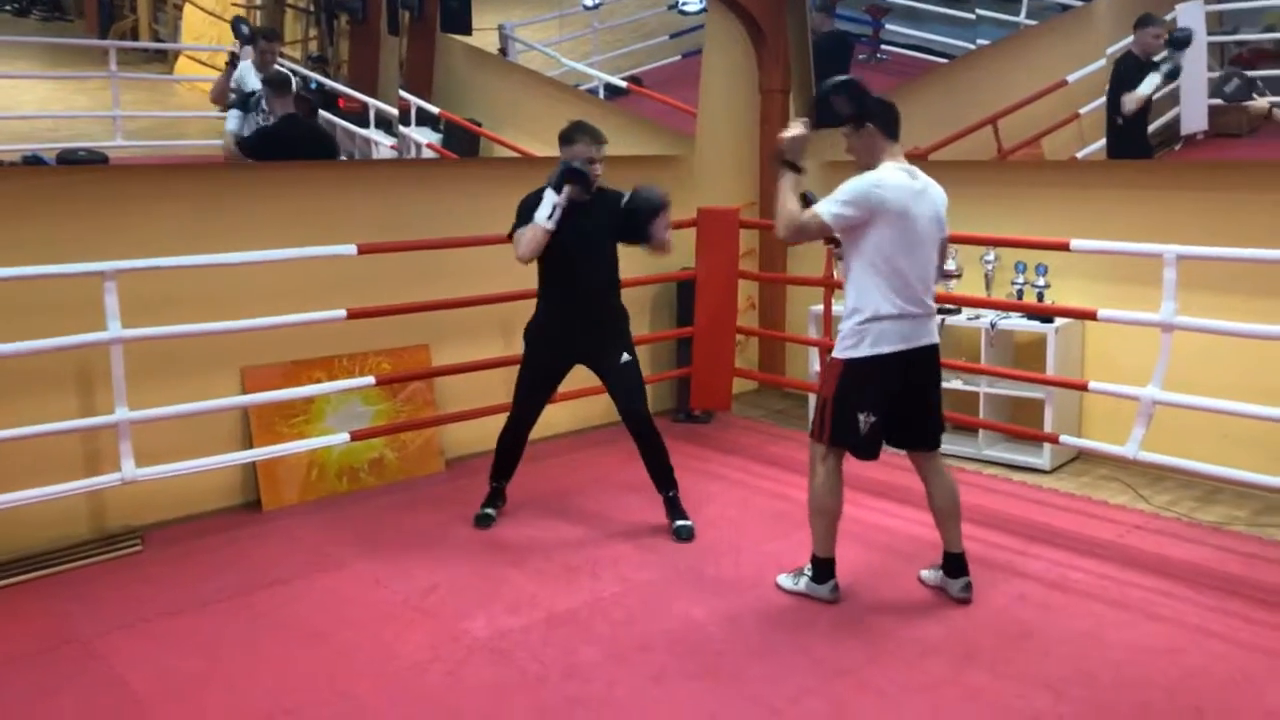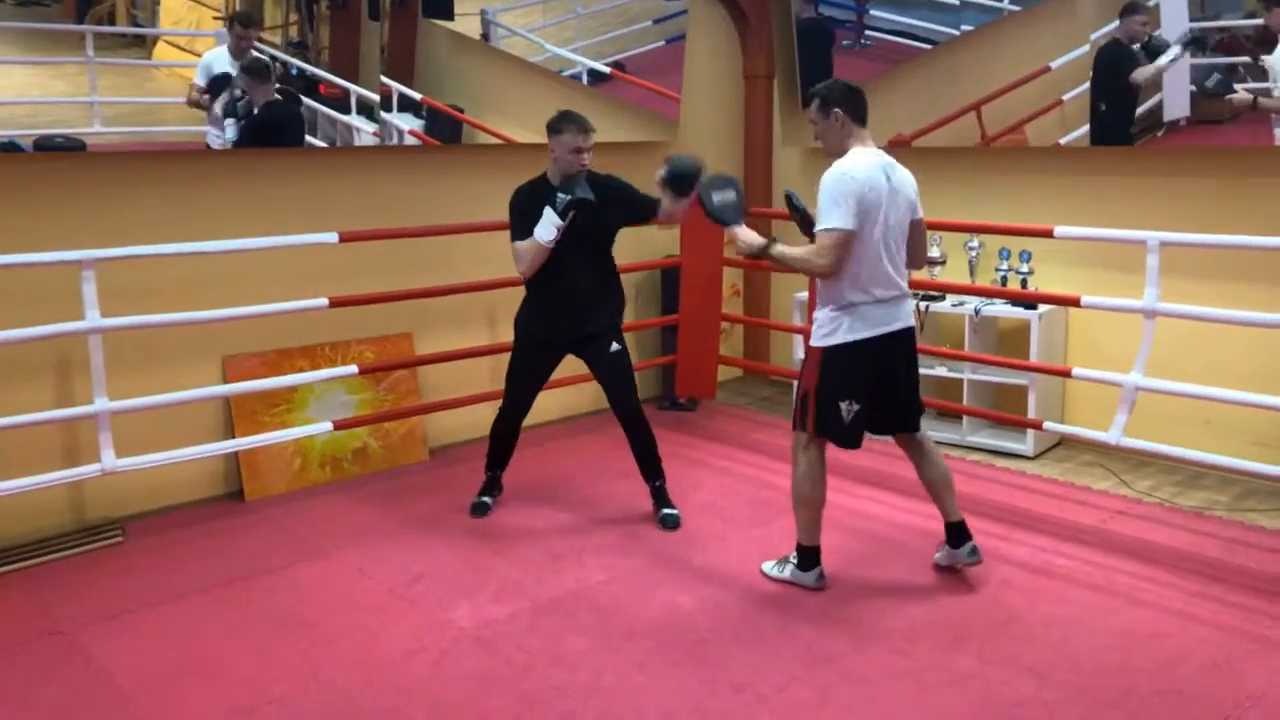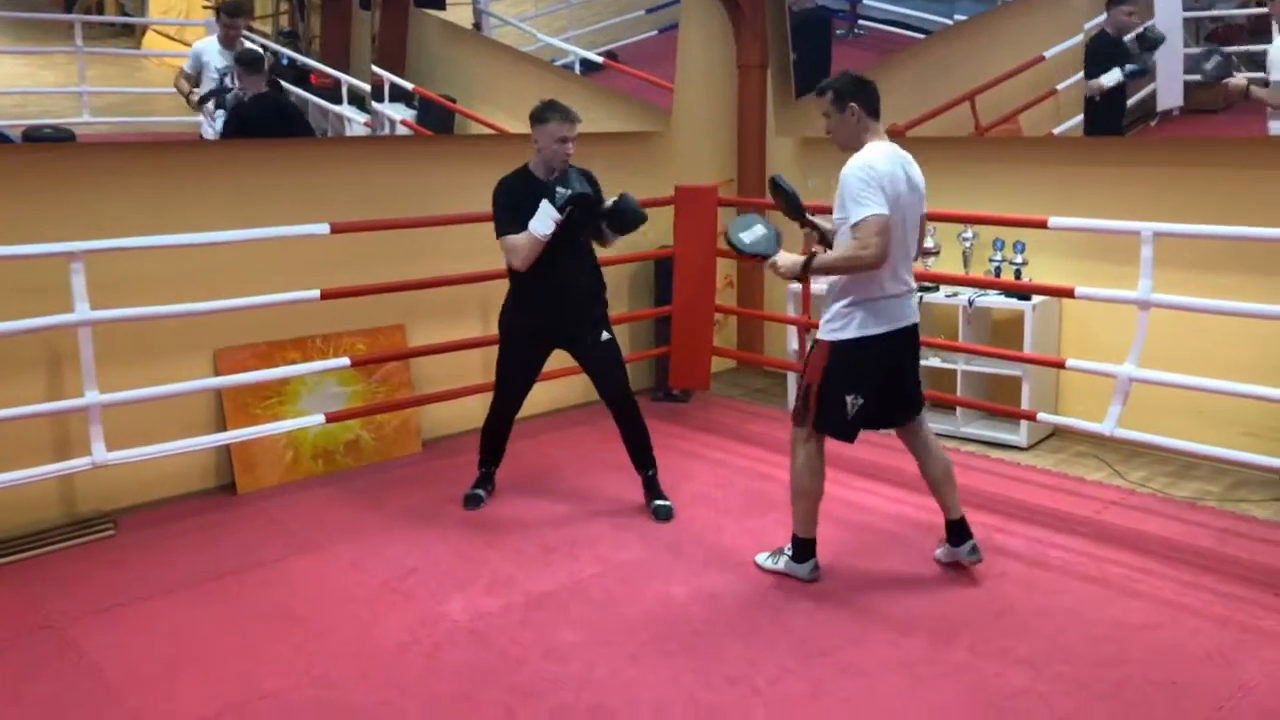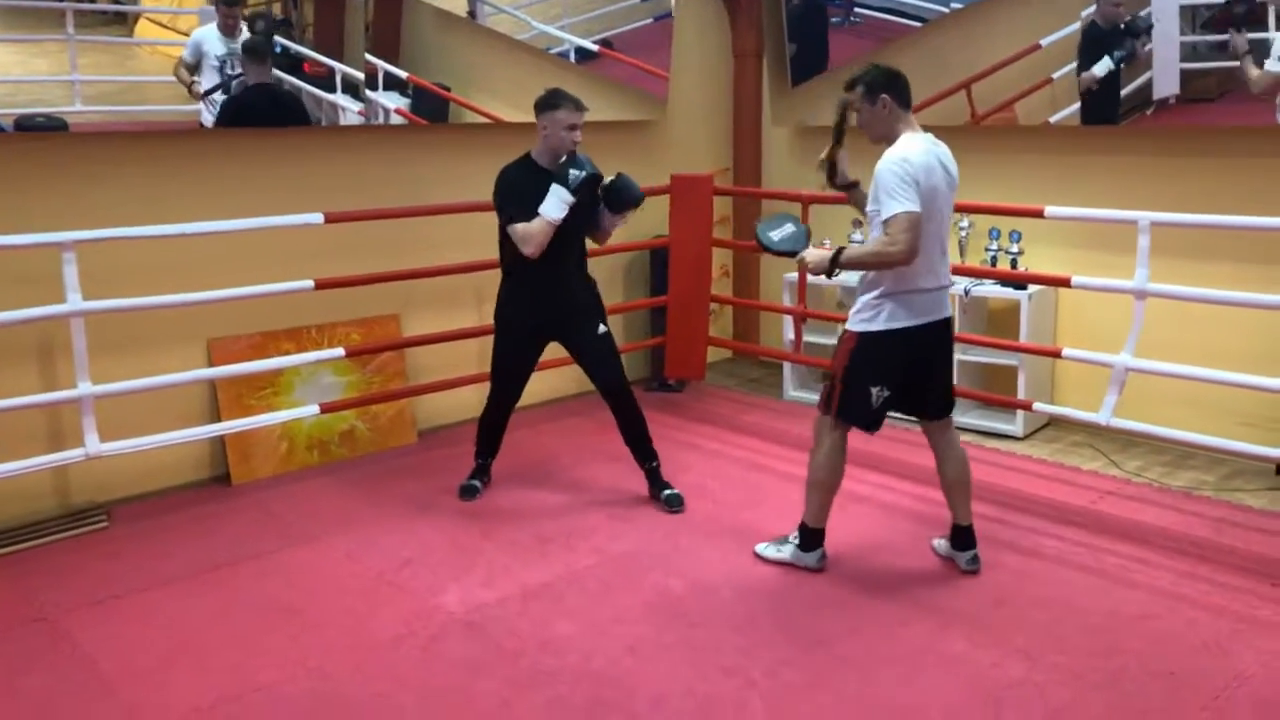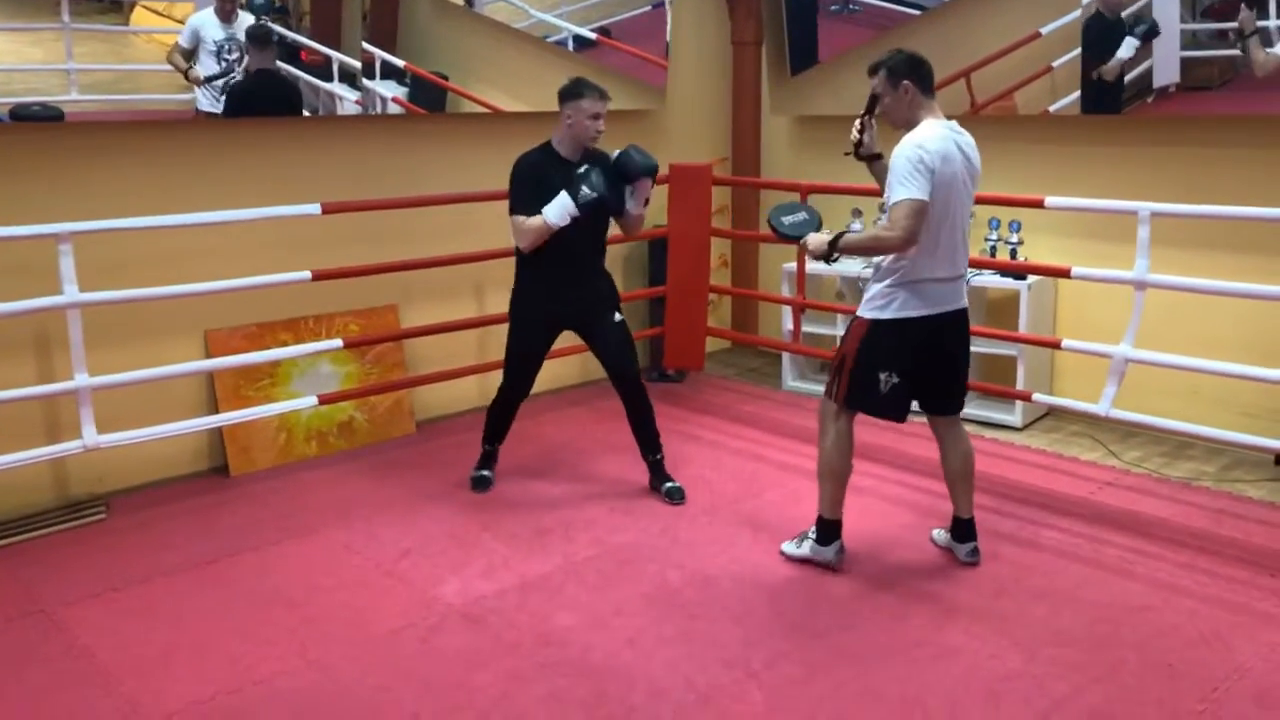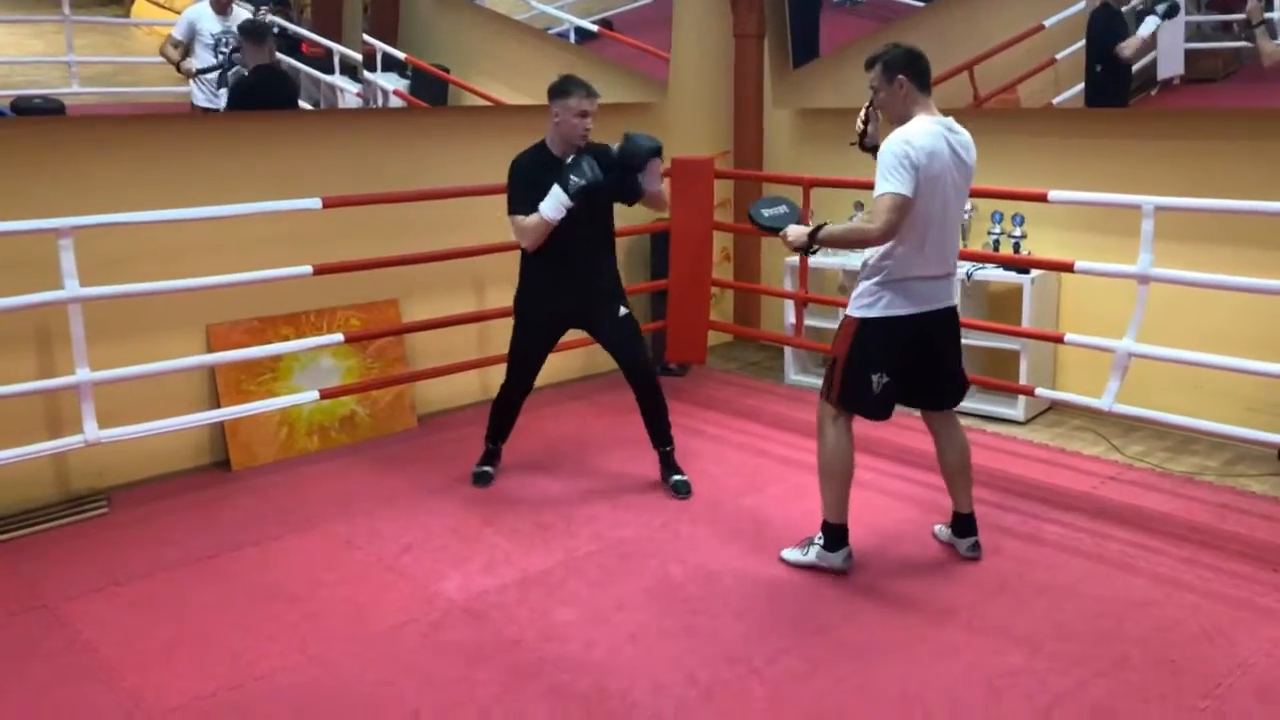
dt=0.2s
person 1, frame 1
left shoulder: (871, 187)
right shoulder: (932, 191)
left elbow: (790, 230)
left wrist: (789, 163)
left hip: (868, 347)
right hip: (920, 344)
left knee: (825, 452)
right knee: (927, 455)
left ankle: (821, 573)
right ankle: (955, 570)
person 1, frame 2
left shoulder: (843, 176)
right shoulder: (900, 175)
left elbow: (824, 264)
right elbow: (916, 255)
left wrist: (761, 245)
left hip: (846, 334)
right hip: (896, 326)
left knee: (809, 441)
right knee: (910, 435)
left ankle: (806, 562)
right ankle: (959, 538)
person 1, frame 3
left shoulder: (862, 168)
right shoulder: (908, 166)
left elbow: (871, 254)
left wrist: (804, 263)
left hip: (853, 329)
right hip: (901, 323)
left knee: (807, 434)
right knee: (914, 427)
left ankle: (801, 553)
right ankle: (960, 537)
person 1, frame 4
left shoulder: (897, 161)
right shoulder: (940, 154)
left elbow: (900, 249)
left wrist: (831, 258)
right wrist: (850, 184)
left hip: (887, 321)
right hip: (934, 317)
left knee: (831, 424)
right knee: (939, 426)
left ankle: (808, 541)
right ankle: (963, 542)
person 1, frame 5
left shoulder: (915, 148)
right shoulder: (964, 143)
left elbow: (900, 235)
left wrist: (831, 243)
right wrist: (872, 156)
left hip: (895, 310)
right hip: (948, 307)
left knee: (835, 410)
right knee: (947, 419)
left ankle: (826, 535)
right ankle: (964, 533)
person 1, frame 6
left shoulder: (904, 143)
right shoulder: (961, 140)
left elbow: (880, 227)
left wrist: (812, 235)
right wrist: (875, 149)
left hip: (885, 308)
right hip: (939, 304)
left knee: (833, 413)
right knee: (941, 414)
left ankle: (833, 542)
right ankle: (964, 529)
person 2, frame 1
left shoulder: (612, 202)
right shoulder: (537, 202)
left elbow: (659, 246)
right elbow: (524, 253)
left wrist: (659, 219)
right wrist: (555, 195)
left hip: (608, 331)
right hip: (553, 333)
left knee: (638, 418)
right knee: (521, 417)
left ankle: (673, 503)
right ankle: (496, 492)
person 2, frame 2
left shoulder: (605, 189)
right shoulder: (527, 197)
left elbow: (665, 214)
right elbow: (525, 266)
left wrist: (683, 191)
right wrist: (556, 215)
left hip: (599, 321)
right hip: (542, 324)
left knee: (628, 407)
right knee: (513, 408)
left ankle: (659, 492)
right ankle: (491, 482)
person 2, frame 3
left shoulder: (584, 182)
right shoulder: (510, 190)
left elbow: (605, 239)
right elbow: (518, 258)
right wrist: (552, 207)
left hip: (585, 313)
right hip: (528, 318)
left knee: (620, 397)
right knee: (505, 402)
left ankle: (651, 483)
right ankle: (486, 476)
person 2, frame 4
left shoulder: (581, 172)
right shoulder: (513, 179)
left elbow: (598, 236)
right elbow: (530, 245)
left wrist: (615, 211)
right wrist: (562, 192)
left hip: (579, 304)
right hip: (523, 310)
left knee: (617, 389)
right knee: (503, 395)
left ankle: (654, 475)
right ankle: (482, 467)
person 2, frame 5
left shoulder: (603, 165)
right shoulder: (530, 167)
left elbow: (631, 229)
right elbow: (525, 238)
left wrist: (639, 191)
right wrist: (570, 201)
left hip: (594, 293)
right hip: (538, 299)
left knee: (629, 378)
right knee: (515, 384)
left ankle: (657, 467)
right ankle: (488, 455)
person 2, frame 6
left shoulder: (604, 159)
right shoulder: (526, 166)
left elbow: (659, 205)
right elbow: (527, 238)
left wrist: (650, 174)
right wrist: (563, 193)
left hip: (600, 290)
right hip: (543, 296)
left knee: (642, 370)
right knee: (518, 382)
left ankle: (668, 461)
right ankle: (491, 452)
